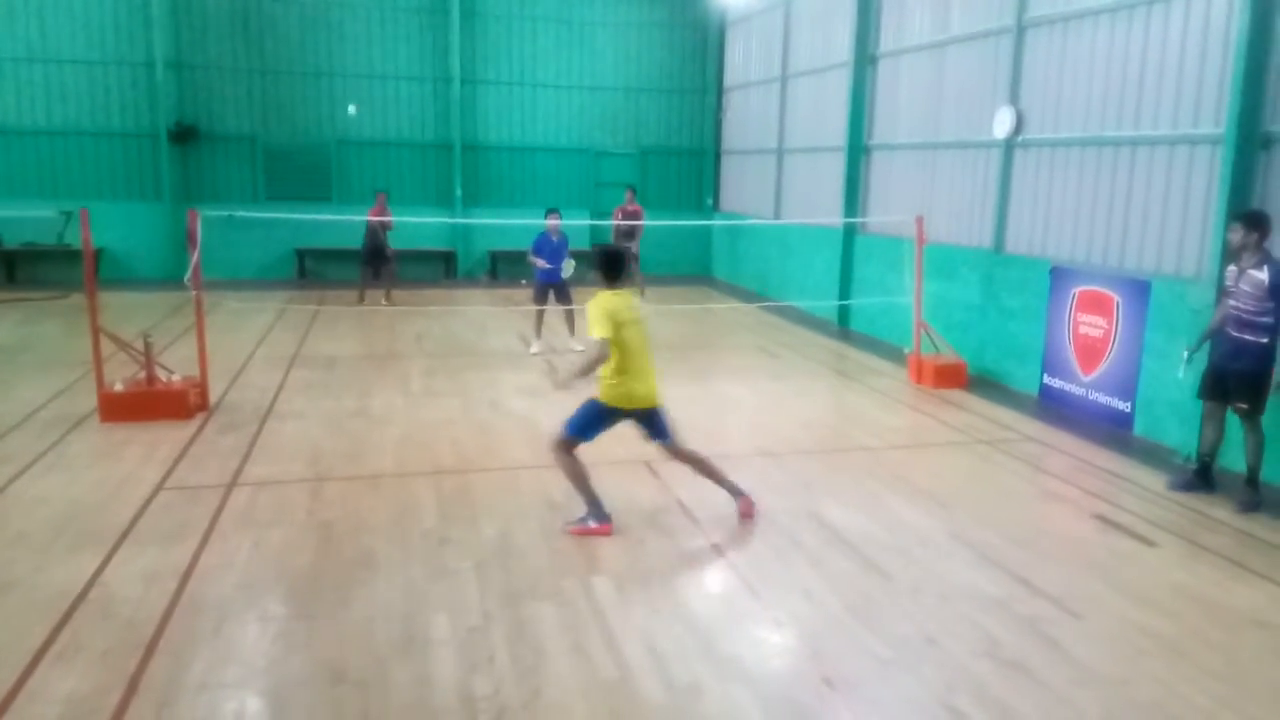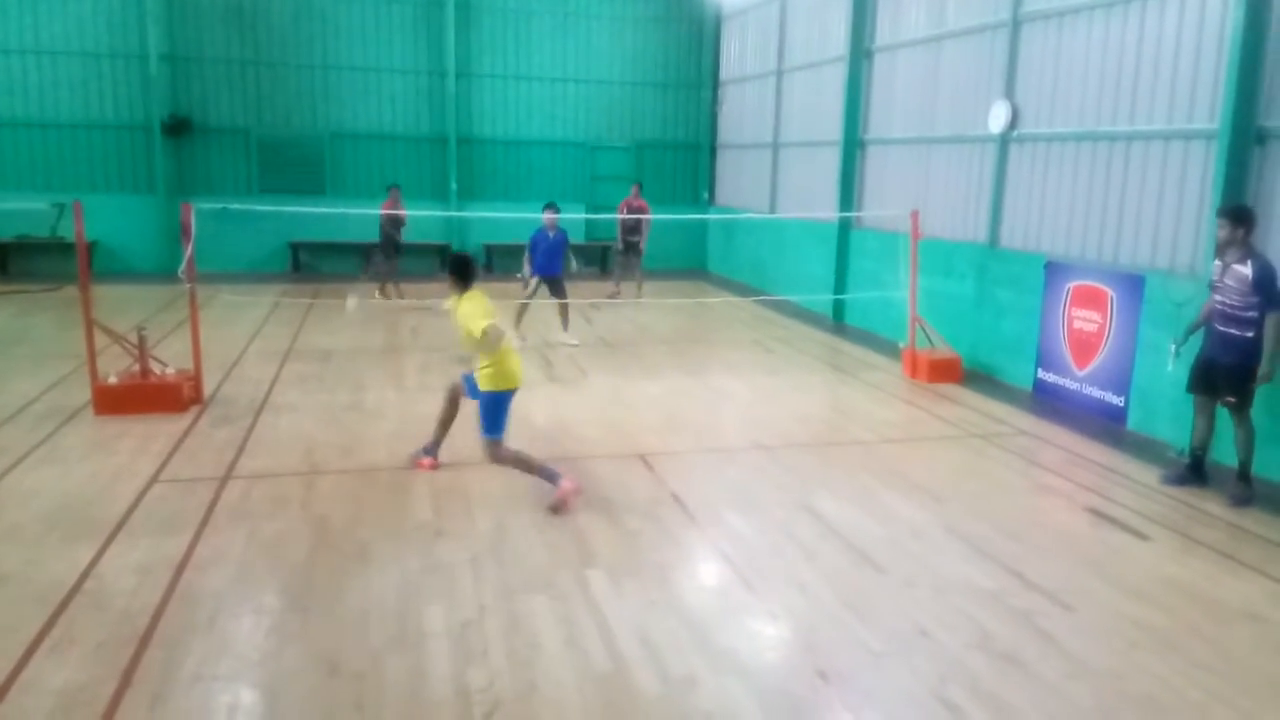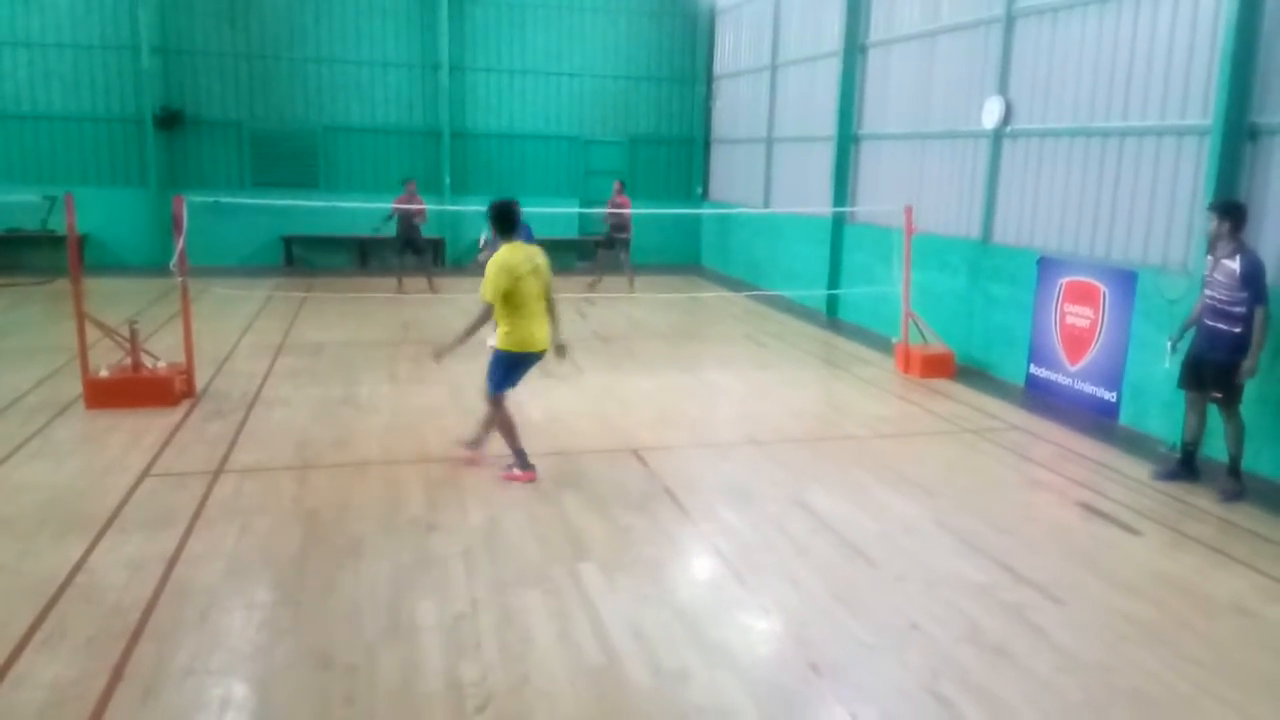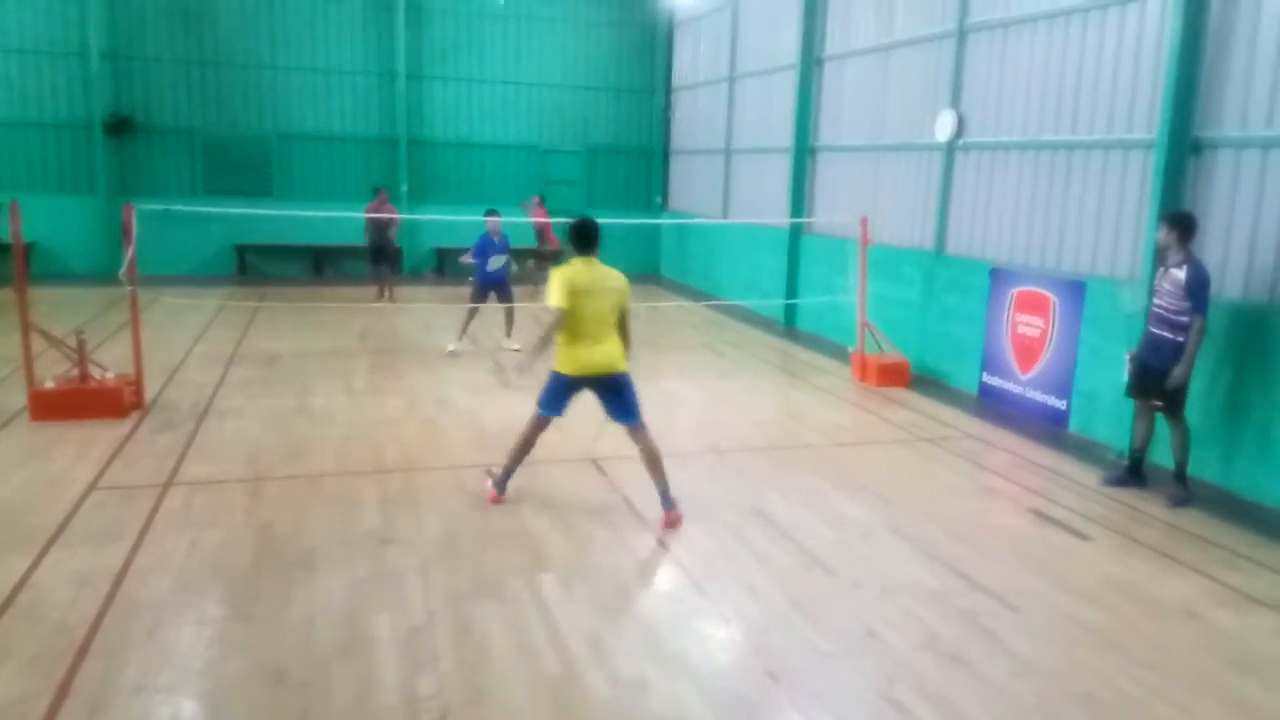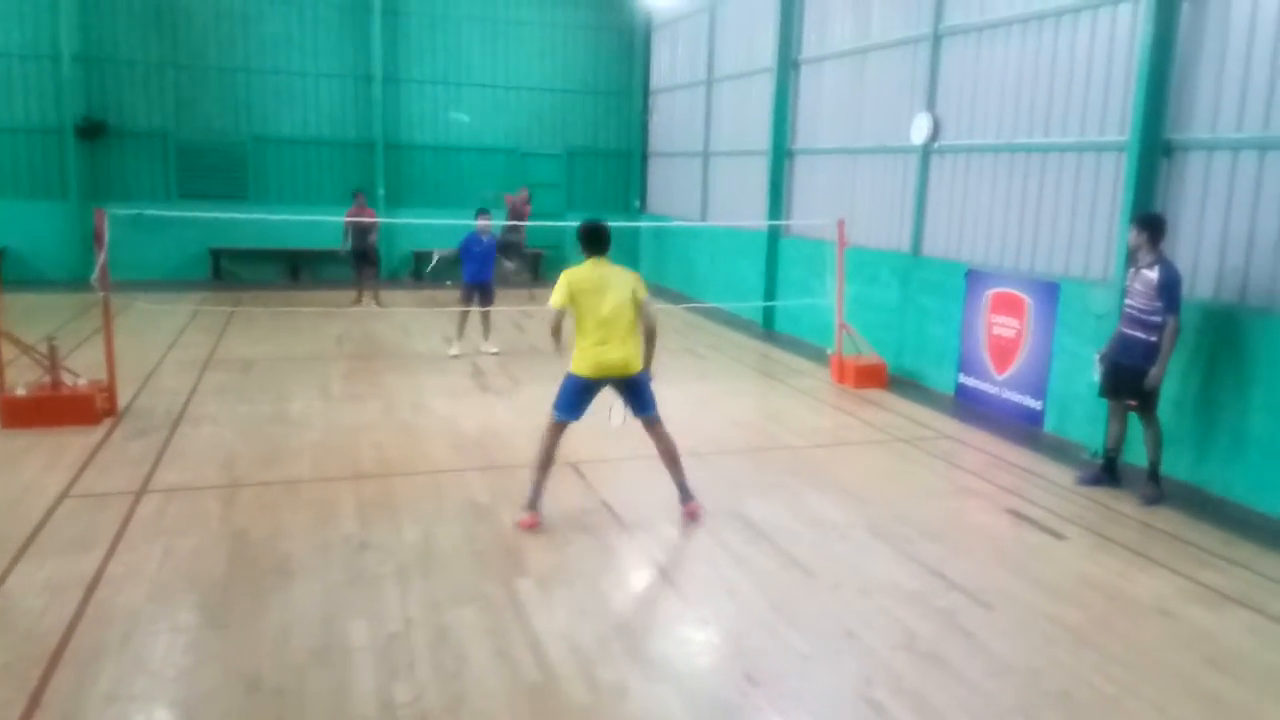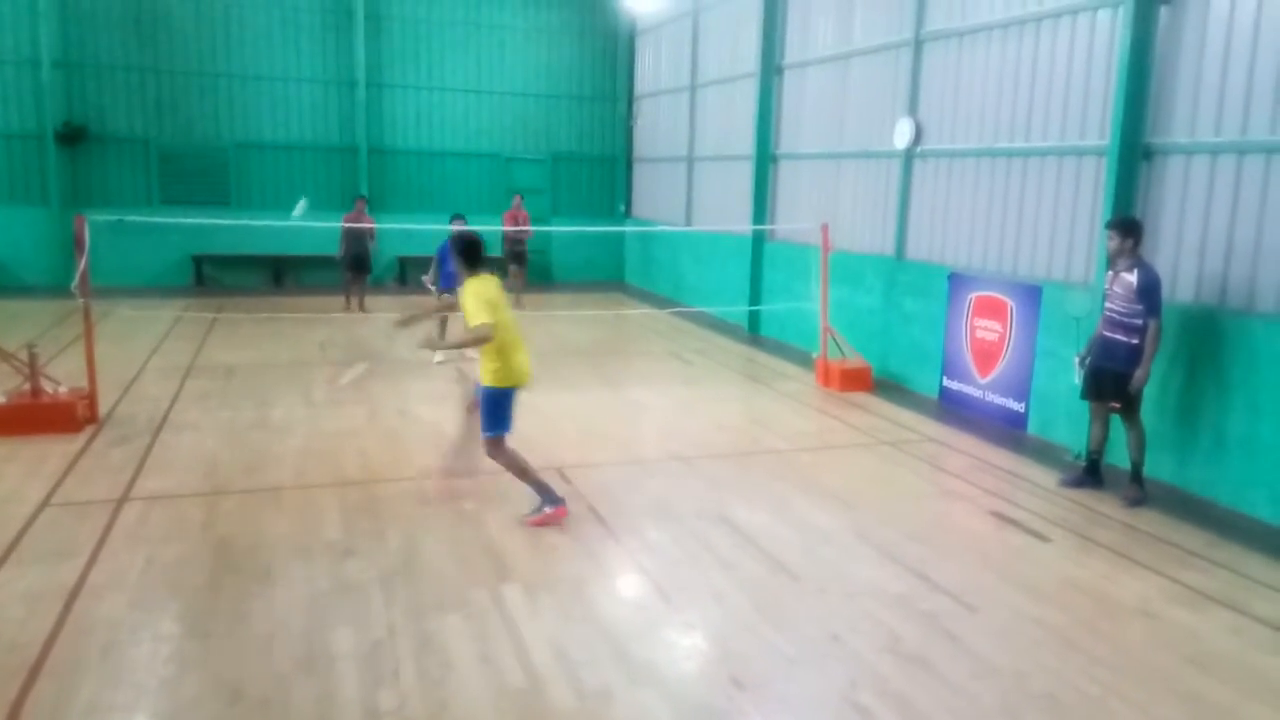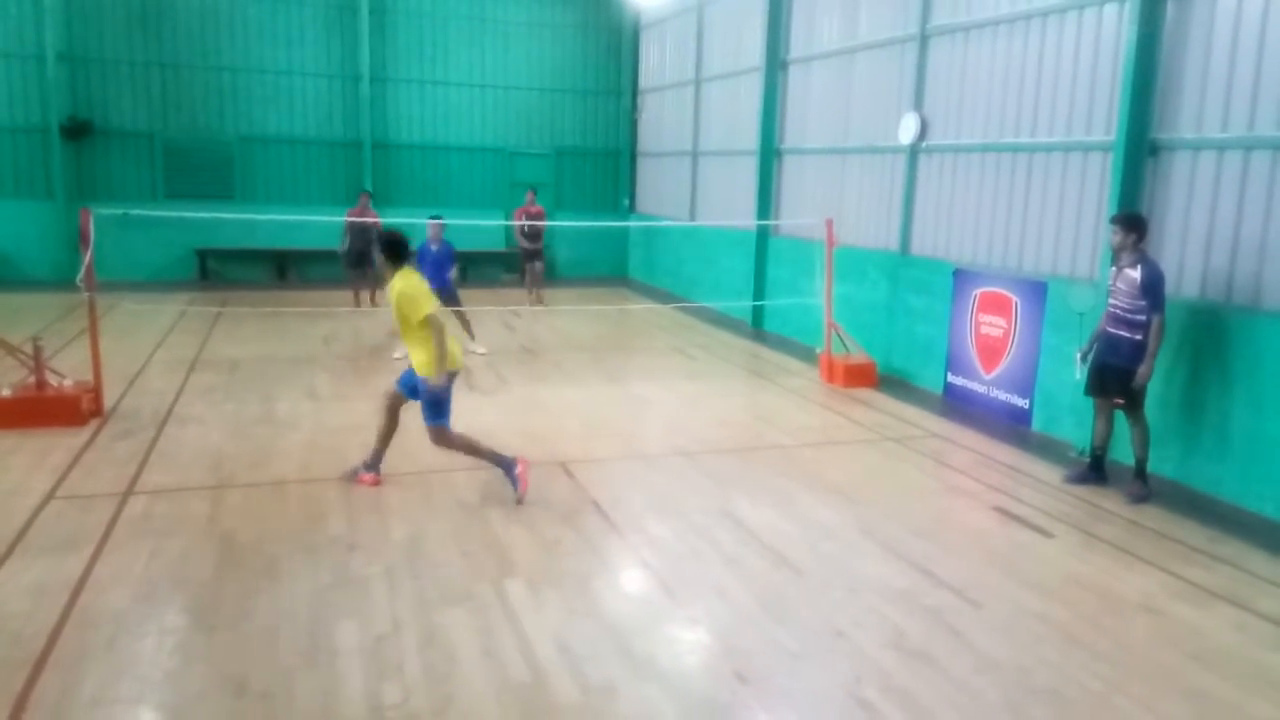
dt=0.5s
person 1, frame 1
right shoulder: (1232, 267)
right wrist: (1200, 341)
left hip: (1253, 361)
right hip: (1223, 354)
left knee: (1250, 420)
right knee: (1211, 411)
left ankle: (1252, 485)
right ankle: (1203, 473)
person 1, frame 2
right shoulder: (1219, 261)
right wrist: (1187, 333)
left hip: (1240, 356)
right hip: (1211, 349)
left knee: (1239, 414)
right knee: (1202, 405)
left ankle: (1243, 479)
right ankle: (1195, 467)
person 1, frame 3
left shoulder: (1249, 263)
right shoulder: (1212, 257)
left elbow: (1260, 312)
left wrist: (1253, 356)
right wrist: (1181, 331)
left hip: (1228, 352)
right hip: (1201, 346)
left knee: (1228, 410)
right knee: (1193, 400)
left ankle: (1234, 474)
right ankle: (1186, 463)
person 1, frame 4
left shoulder: (1195, 274)
right shoulder: (1164, 268)
left elbow: (1198, 323)
left wrist: (1185, 364)
right wrist: (1139, 348)
left hip: (1171, 361)
right hip: (1149, 355)
left knee: (1174, 417)
right knee: (1142, 409)
left ankle: (1181, 481)
right ankle: (1135, 469)
person 1, frame 5
left shoulder: (1167, 274)
right shoulder: (1134, 269)
left elbow: (1172, 323)
left wrist: (1161, 365)
right wrist: (1109, 347)
left hip: (1144, 361)
right hip: (1121, 355)
left knee: (1147, 416)
right knee: (1115, 409)
left ankle: (1153, 479)
right ankle: (1109, 469)
person 1, frame 6
left shoulder: (1146, 277)
right shoulder: (1112, 272)
left elbow: (1154, 325)
left wrist: (1145, 367)
right wrist: (1088, 349)
left hip: (1127, 364)
right hip: (1101, 358)
left knee: (1131, 419)
right knee: (1097, 411)
left ankle: (1137, 481)
right ankle: (1092, 471)
person 1, frame 7
left shoulder: (1150, 273)
right shoulder: (1116, 267)
left elbow: (1157, 320)
left wrist: (1148, 363)
right wrist: (1090, 344)
left hip: (1130, 359)
right hip: (1105, 353)
left knee: (1134, 414)
right knee: (1101, 407)
left ankle: (1140, 477)
right ankle: (1096, 467)
person 2, frame 1
left shoulder: (598, 306)
right shoulder: (634, 303)
left elbow: (601, 355)
left wrist: (570, 377)
left hip: (615, 394)
right hip: (646, 393)
left knee: (562, 447)
right knee: (674, 449)
left ankle: (598, 517)
right ankle: (739, 497)
person 2, frame 2
left shoulder: (468, 308)
right shoulder: (467, 300)
left elbow: (493, 334)
right elbow: (454, 305)
left wrist: (482, 351)
left hip: (497, 377)
right hip: (490, 372)
left knee: (495, 452)
right knee: (454, 390)
left ankle: (558, 481)
right ankle: (432, 450)
person 2, frame 3
left shoulder: (499, 263)
right shoulder: (537, 254)
left elbow: (486, 313)
right elbow: (548, 300)
left wrist: (454, 343)
right wrist: (556, 336)
left hip: (514, 342)
right hip: (539, 340)
left knee: (494, 400)
right knee: (497, 394)
left ankle: (524, 465)
right ankle: (477, 441)
person 2, frame 4
left shoulder: (563, 276)
right shoulder: (617, 279)
left elbow: (556, 320)
right elbow: (623, 330)
left wrist: (532, 355)
right wrist: (620, 364)
left hip: (571, 365)
right hip: (609, 367)
left knee: (537, 423)
right knee: (639, 432)
left ankle: (499, 484)
right ankle: (667, 505)
person 2, frame 5
left shoulder: (570, 277)
right shoulder: (629, 277)
left elbow: (555, 322)
right elbow: (650, 324)
left wrist: (557, 341)
right wrist: (646, 363)
left hip: (587, 367)
right hip: (627, 364)
left knee: (553, 431)
right knee: (655, 427)
left ankle: (532, 506)
right ankle: (687, 497)
person 2, frame 6
left shoulder: (473, 291)
right shoulder: (488, 281)
left elbow: (484, 334)
right elbow: (454, 301)
left wrist: (442, 345)
right wrist: (416, 315)
left hip: (501, 373)
right hip: (512, 366)
left knee: (494, 446)
right knee: (472, 404)
left ankle: (552, 502)
person 2, frame 7
left shoulder: (402, 288)
right shoulder: (409, 279)
left elbow: (437, 326)
left wrist: (440, 372)
left hip: (434, 363)
right hip: (425, 360)
left knee: (440, 436)
right knee: (391, 400)
left ankle: (509, 465)
right ankle: (372, 467)
